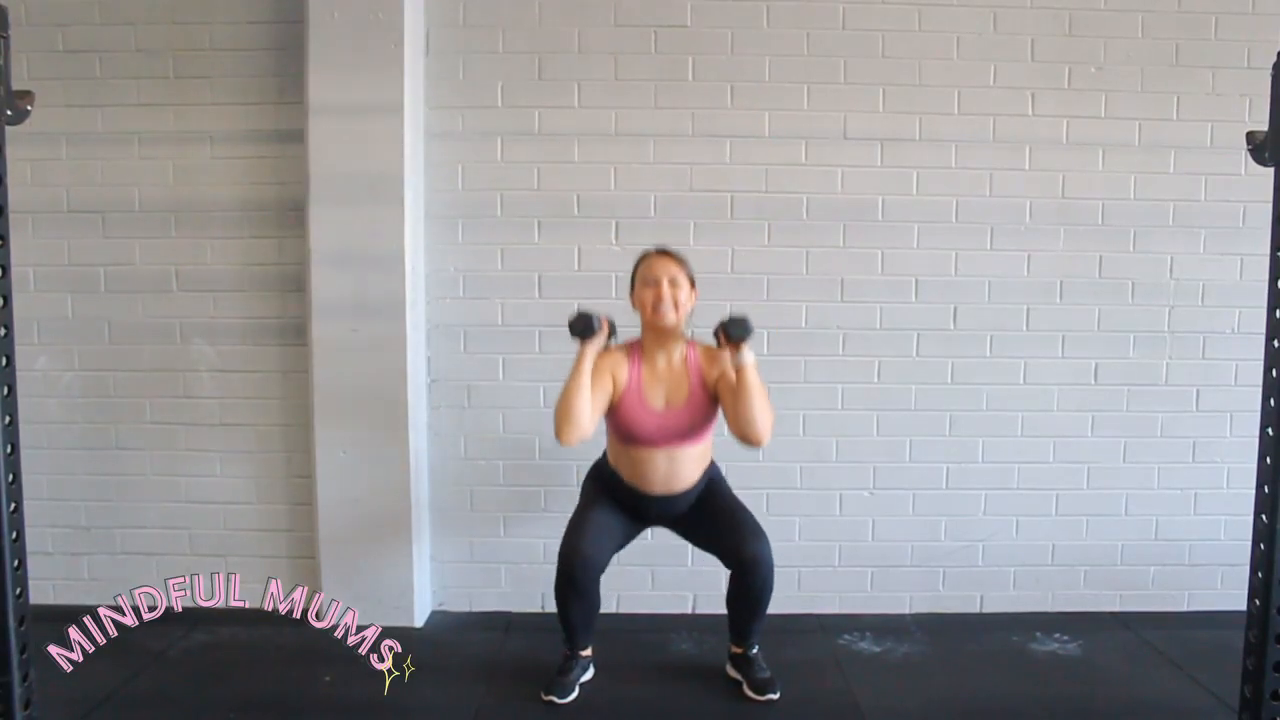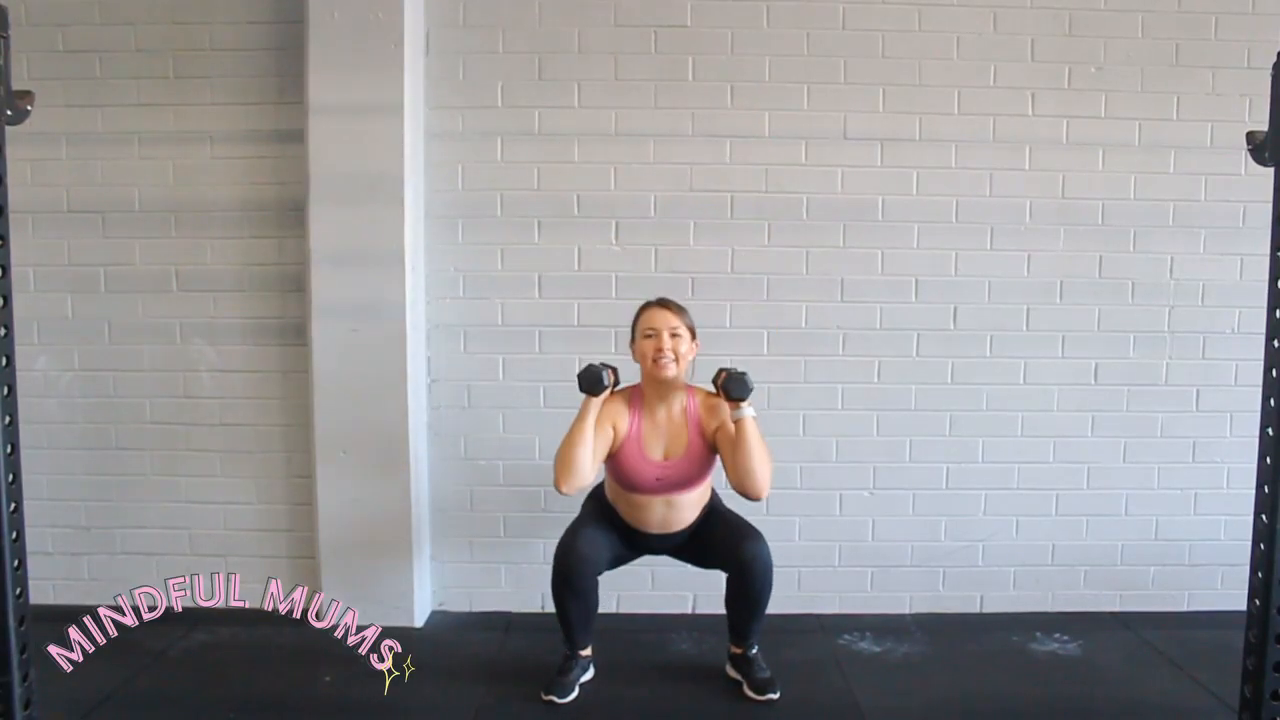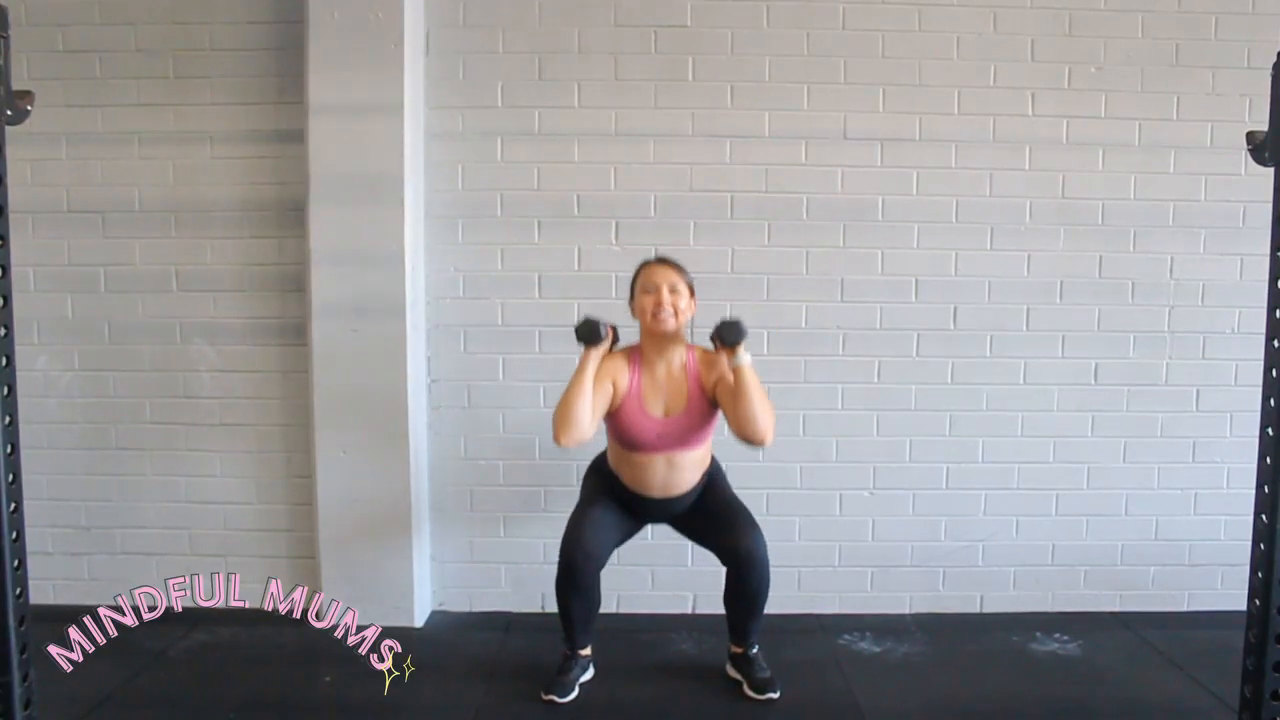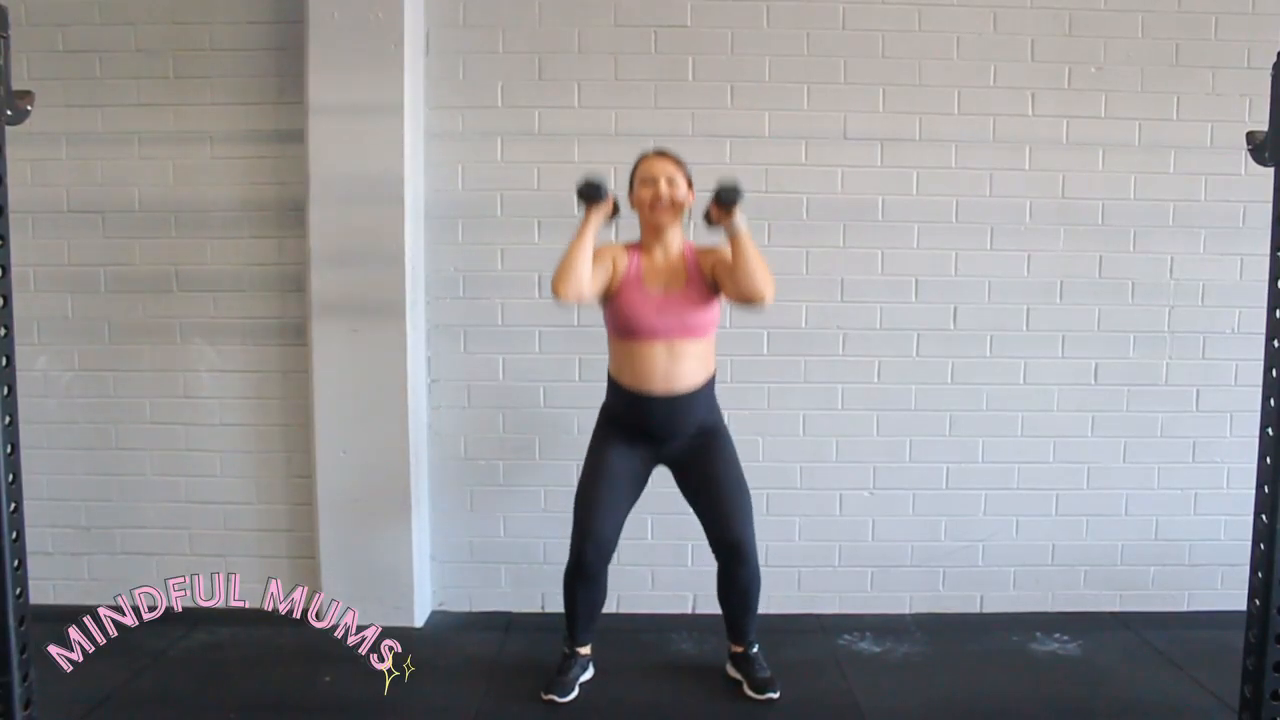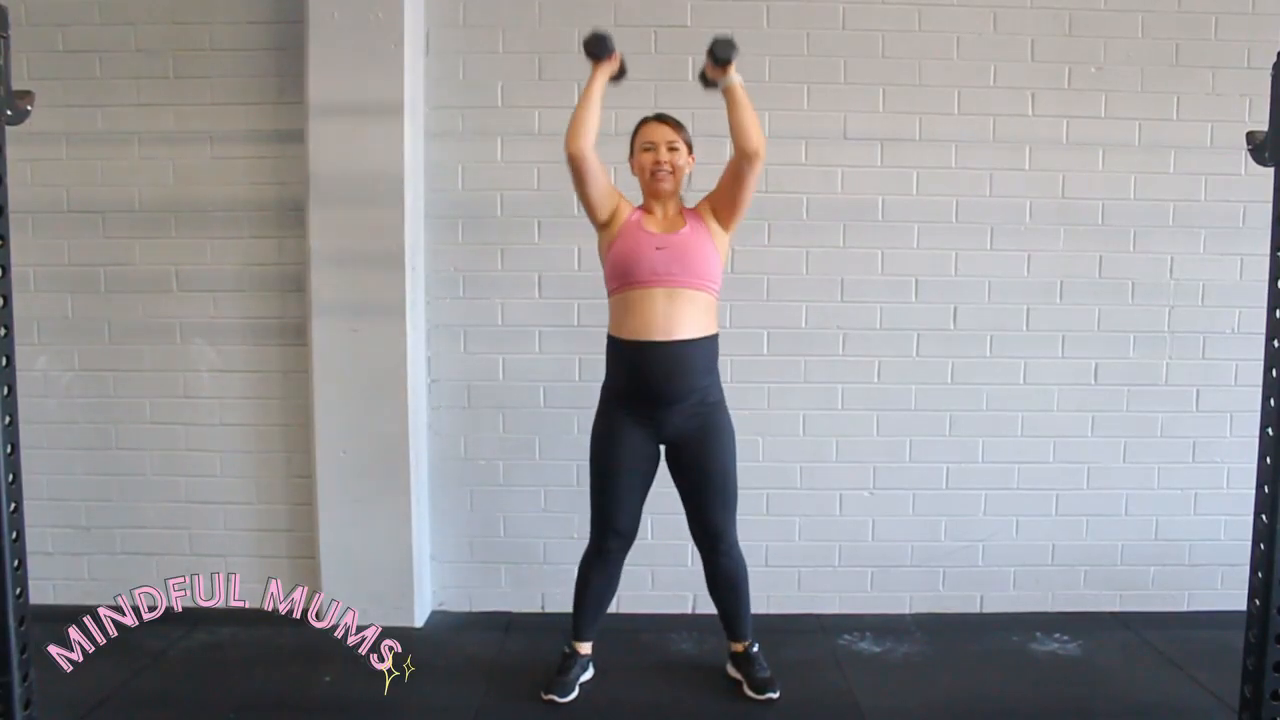
dt=0.2s
person 1, frame 1
left shoulder: (714, 364)
right shoulder: (612, 365)
left elbow: (757, 433)
right elbow: (569, 432)
left wrist: (743, 358)
right wrist: (587, 354)
left hip: (696, 494)
right hip: (618, 495)
left knee: (755, 555)
right knee: (577, 560)
left ankle: (743, 653)
right ankle: (578, 656)
person 1, frame 2
left shoulder: (713, 410)
right shoulder: (613, 412)
left elbow: (756, 489)
right elbow: (567, 483)
left wrist: (743, 411)
right wrist: (590, 406)
left hip: (696, 524)
right hip: (617, 523)
left knee: (754, 557)
right knee: (573, 559)
left ankle: (744, 654)
right ankle: (578, 657)
person 1, frame 3
left shoulder: (712, 367)
right shoulder: (612, 369)
left elbow: (760, 433)
right elbow: (567, 434)
left wrist: (739, 358)
right wrist: (590, 356)
left hip: (696, 491)
right hip: (618, 491)
left knee: (750, 552)
right knee: (579, 555)
left ankle: (744, 652)
right ankle: (578, 654)
person 1, frame 4
left shoulder: (710, 262)
right shoulder: (614, 262)
left elbow: (760, 293)
right elbow: (565, 290)
left wrist: (735, 223)
right wrist: (592, 222)
left hip: (698, 424)
right hip: (625, 427)
left knee: (737, 542)
right knee: (590, 545)
left ankle: (743, 652)
right ankle: (578, 655)
person 1, frame 5
left shoulder: (711, 223)
right shoulder: (617, 219)
left elbow: (751, 155)
right elbow: (578, 152)
left wrist: (730, 83)
right wrist: (600, 78)
left hip: (699, 400)
right hip: (627, 399)
left knee: (718, 537)
right knee: (610, 537)
left ankle: (742, 650)
right ankle: (579, 653)
